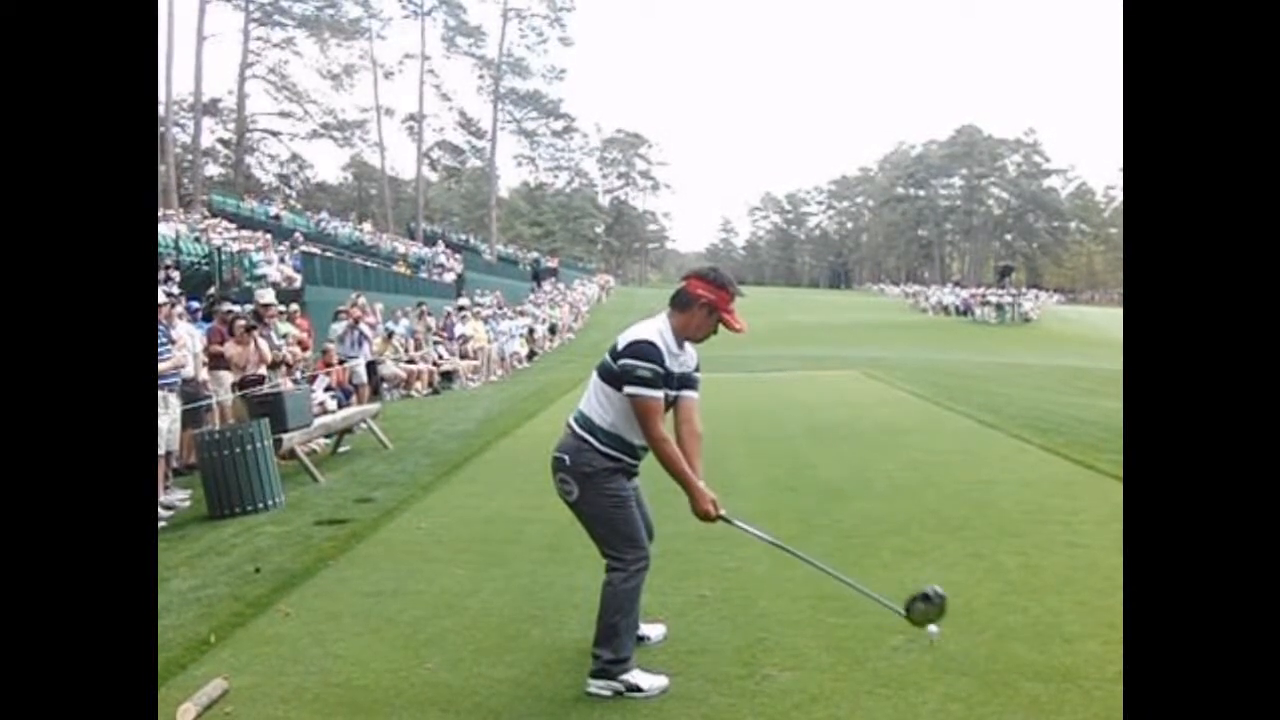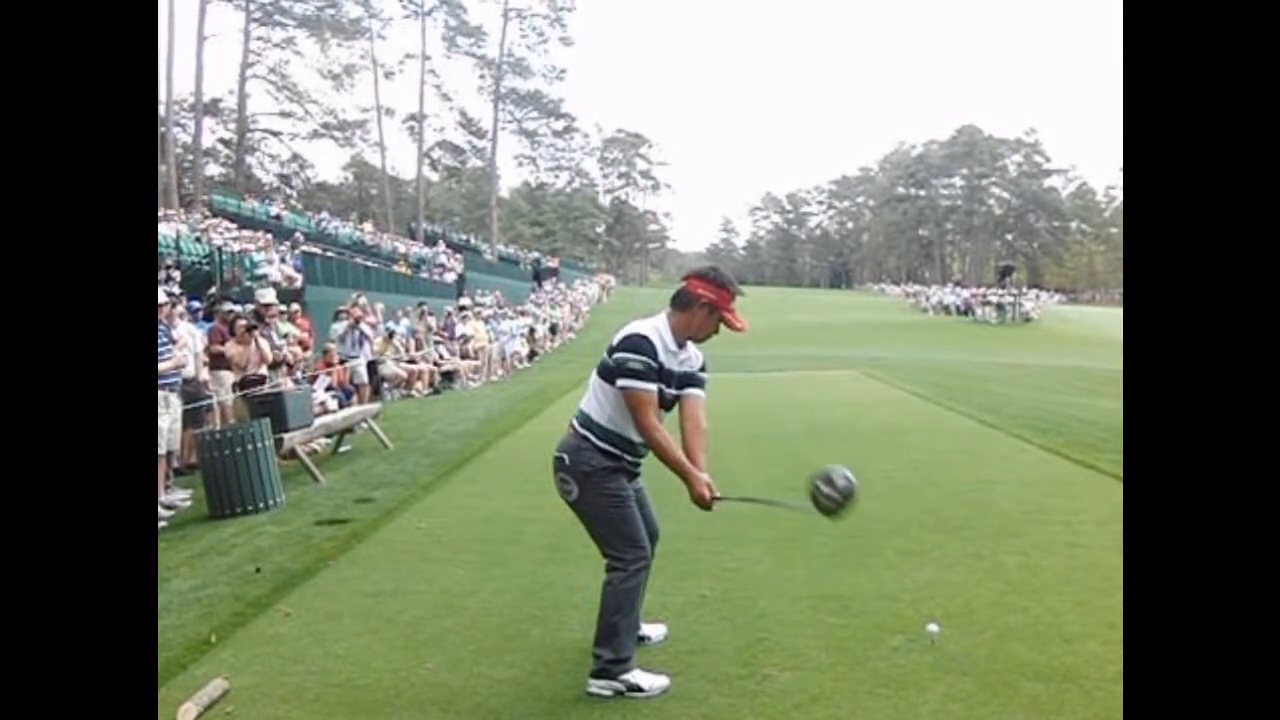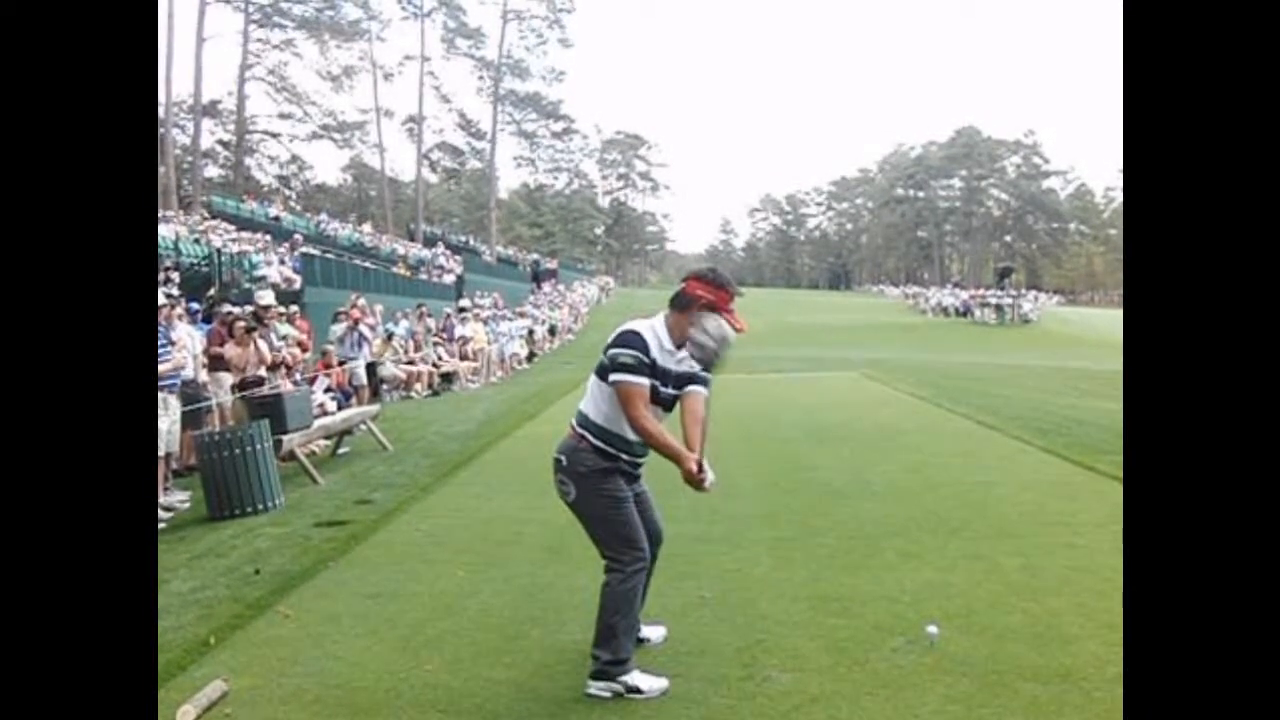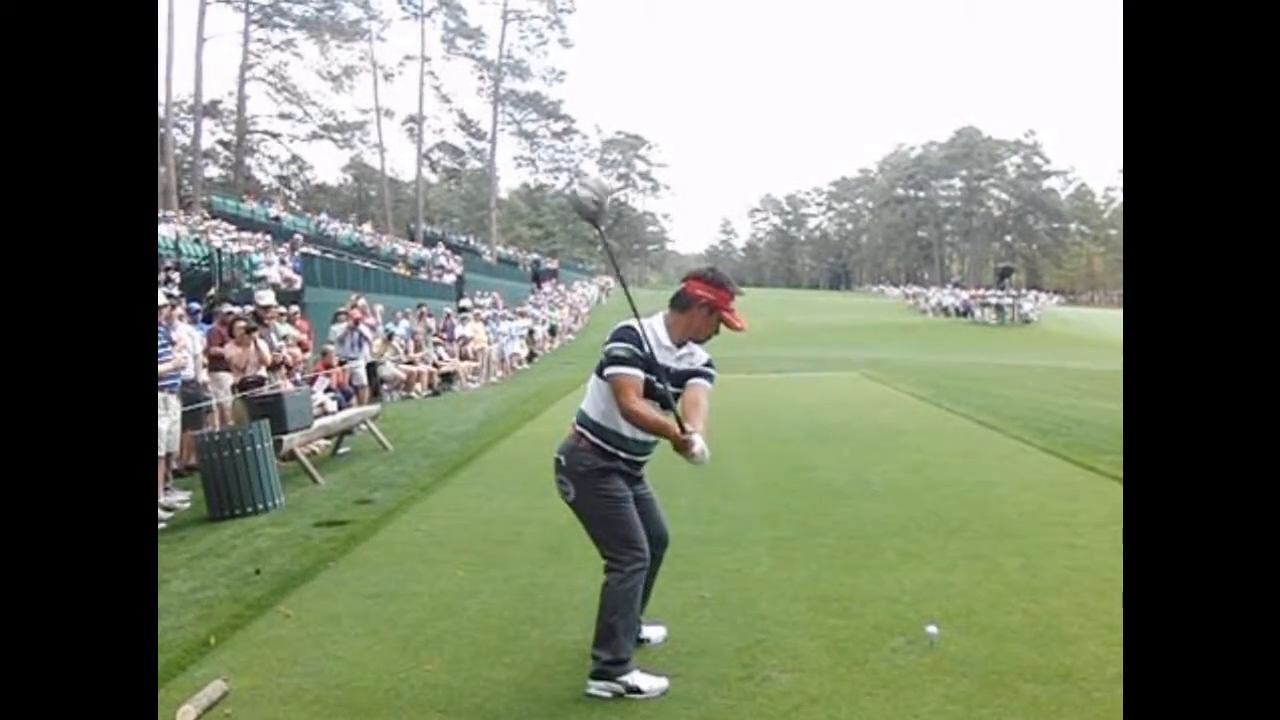
dt=0.4s
person 1, frame 1
left shoulder: (685, 356)
right shoulder: (645, 346)
left elbow: (688, 424)
right elbow: (655, 433)
left wrist: (699, 484)
right wrist: (693, 490)
left hip: (613, 462)
right hip: (588, 462)
left knee: (639, 539)
right knee: (630, 555)
left ankle: (624, 626)
right ankle: (610, 670)
person 1, frame 2
left shoulder: (692, 359)
right shoulder: (640, 342)
left elbow: (693, 420)
right elbow: (646, 424)
left wrist: (701, 474)
right wrist: (688, 477)
left hip: (618, 463)
right hip: (590, 461)
left knee: (644, 539)
right knee: (630, 555)
left ankle: (626, 626)
right ankle: (611, 670)
person 1, frame 3
left shoulder: (694, 360)
right shoulder: (635, 339)
left elbow: (695, 413)
right elbow: (637, 416)
left wrist: (698, 461)
right wrist: (681, 457)
left hip: (621, 465)
right hip: (589, 463)
left knee: (649, 540)
right knee: (630, 556)
left ankle: (626, 627)
right ankle: (610, 671)
person 1, frame 4
left shoulder: (698, 360)
right shoulder: (631, 336)
left elbow: (696, 403)
right elbow: (628, 405)
left wrist: (692, 434)
right wrist: (671, 431)
left hip: (627, 466)
right hip: (591, 462)
left knee: (654, 541)
right knee: (630, 556)
left ankle: (627, 627)
right ankle: (611, 671)
person 2, frame 1
left shoulder: (164, 329)
right shoulder: (160, 330)
left elbow: (174, 348)
right wrist: (171, 364)
left hip: (171, 394)
right hip: (160, 397)
left knee: (171, 448)
right knee: (160, 450)
left ankle: (165, 491)
right ankle: (160, 497)
person 2, frame 2
left shoulder: (165, 328)
right shoulder: (161, 330)
right wrist: (172, 364)
left hip: (172, 394)
right hip: (161, 397)
left knee: (171, 448)
right knee: (161, 450)
left ankle: (165, 490)
right ankle: (160, 496)
person 2, frame 3
left shoulder: (164, 330)
right shoulder: (161, 331)
left wrist: (176, 354)
right wrist: (171, 365)
left hip: (171, 395)
right hip: (160, 398)
left knee: (170, 449)
right knee: (160, 451)
left ankle: (165, 491)
right ankle: (160, 498)
person 2, frame 4
left shoulder: (165, 330)
right shoulder: (161, 332)
left wrist: (177, 353)
right wrist: (172, 366)
left hip: (171, 396)
right hip: (160, 398)
left knee: (170, 449)
right knee: (161, 451)
left ankle: (165, 491)
right ankle: (160, 498)
